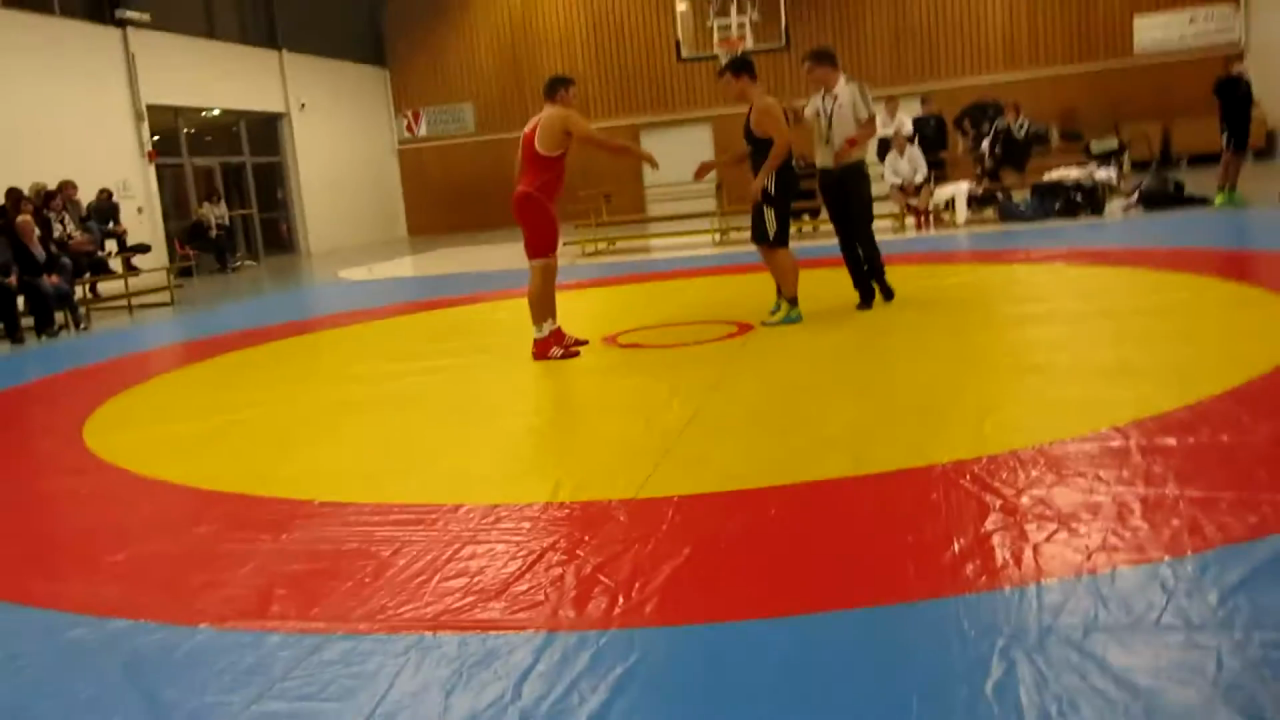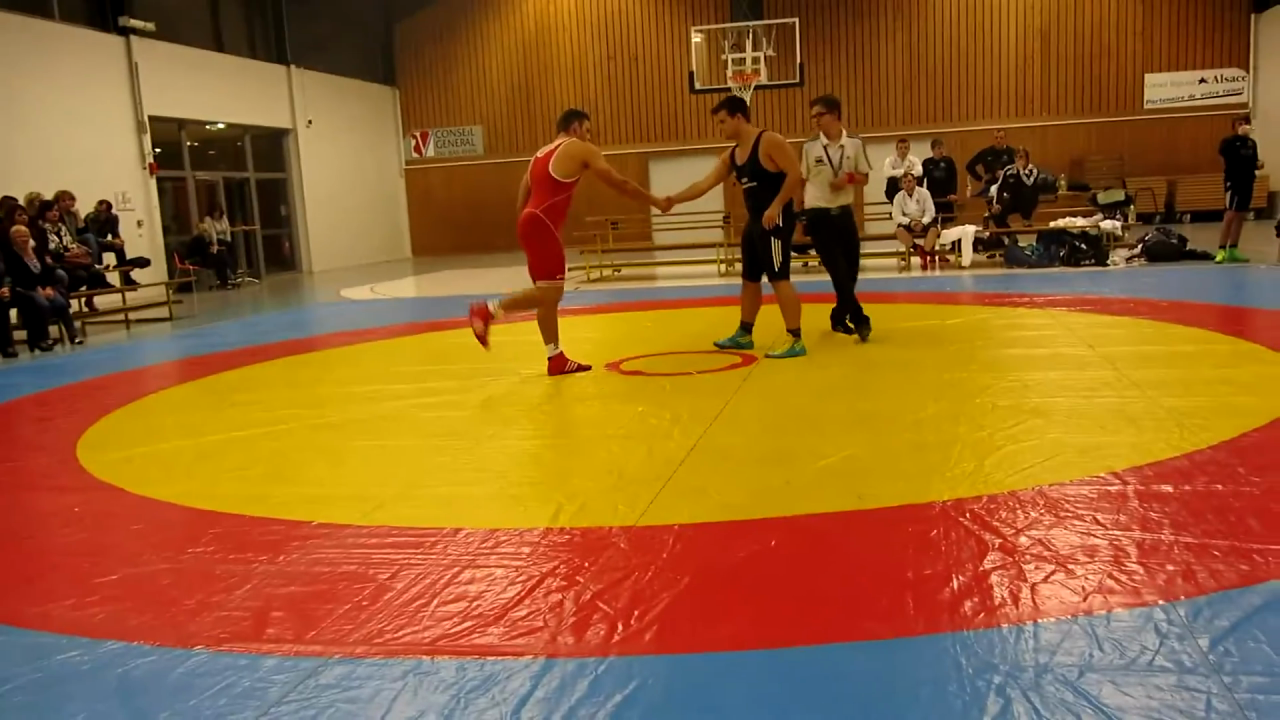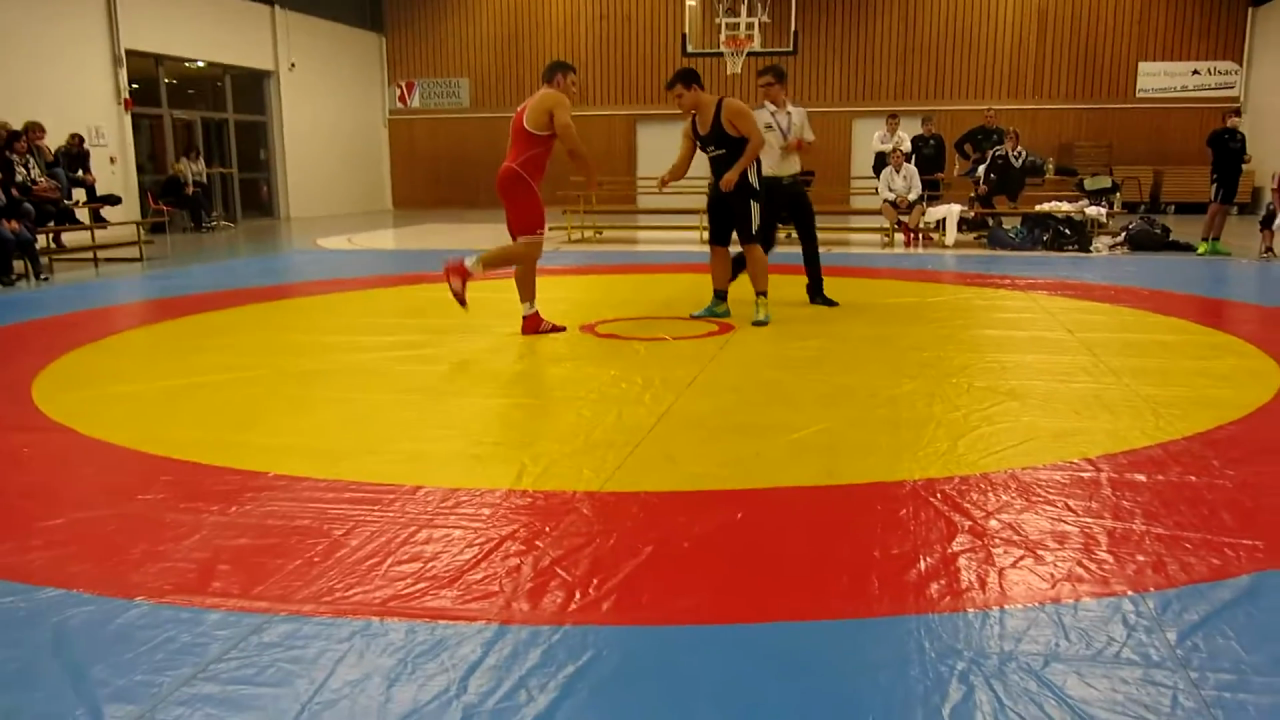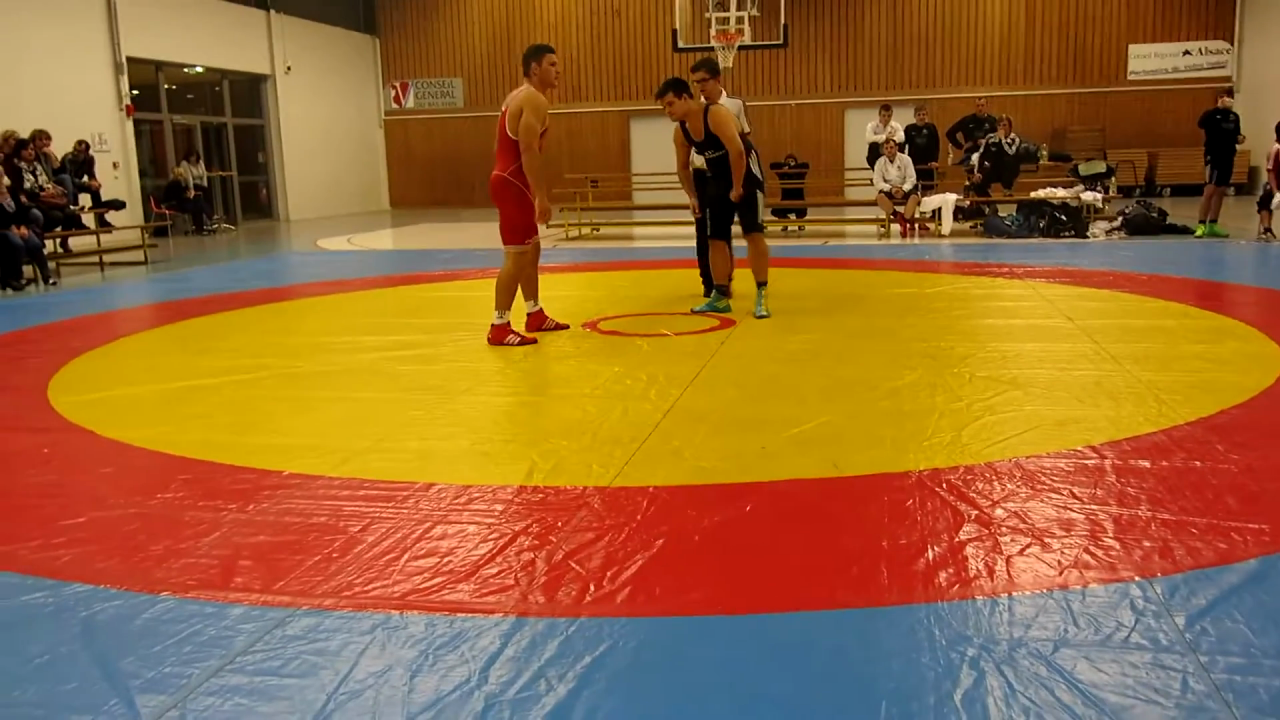
dt=0.4s
person 1, frame 1
left shoulder: (533, 124)
right shoulder: (563, 117)
right elbow: (604, 142)
right wrist: (641, 153)
left hip: (529, 200)
right hip: (535, 202)
left knee: (547, 270)
right knee: (542, 270)
left ankle: (553, 333)
right ankle: (543, 340)
person 1, frame 2
left shoulder: (542, 154)
right shoulder: (581, 149)
left elbow: (522, 199)
right elbow: (619, 183)
right wrist: (654, 201)
left hip: (534, 223)
right hip: (542, 226)
left knee: (549, 295)
right knee: (548, 294)
left ankle: (556, 359)
right ankle: (488, 311)
person 1, frame 3
left shoulder: (529, 106)
right shoulder: (556, 101)
right elbow: (572, 145)
right wrist: (590, 176)
left hip: (518, 180)
right hip: (520, 182)
left knee: (528, 252)
right knee: (529, 250)
left ankle: (530, 319)
right ankle: (466, 267)
person 1, frame 4
left shoulder: (517, 97)
right shoulder: (534, 100)
right elbow: (529, 150)
right wrist: (541, 196)
left hip: (507, 182)
right hip: (514, 185)
left knee: (531, 251)
right knee: (517, 257)
left ankle: (536, 316)
right ankle: (499, 329)
person 2, frame 1
left shoulder: (764, 105)
right shoulder: (756, 109)
left elbow: (783, 142)
right elbow: (749, 152)
left wrist: (761, 177)
right wrist: (715, 164)
left hip: (776, 183)
right hip: (771, 184)
left knee: (776, 245)
right knee: (763, 241)
left ankle: (791, 306)
right ankle: (784, 297)
person 2, frame 2
left shoulder: (770, 141)
right shoulder: (730, 156)
left elbow: (796, 174)
right elbow: (705, 184)
left wrist: (776, 206)
right wrist: (674, 199)
left hip: (776, 219)
right hip: (755, 220)
left knee: (779, 278)
right knee: (750, 279)
left ankle: (795, 340)
right ankle: (744, 334)
person 2, frame 3
left shoulder: (731, 108)
right shoulder: (690, 126)
left elbow: (757, 139)
right elbow: (682, 164)
left wrist: (735, 172)
right wrist: (669, 176)
left hip: (744, 181)
right hip: (720, 185)
left knee: (750, 243)
right knee: (717, 245)
left ankle: (761, 302)
right ankle: (719, 303)
person 2, frame 4
left shoulder: (716, 114)
right shoulder: (680, 132)
left elbow: (737, 150)
right elbow: (683, 168)
left wrist: (738, 186)
right wrist: (692, 197)
left hip: (746, 175)
right hip: (718, 179)
left knee: (754, 234)
right knee: (716, 239)
left ankle: (762, 295)
right ankle: (720, 297)
person 3, frame 1
left shoulder: (853, 91)
right shoulder: (815, 102)
left elbow: (870, 127)
left wrist: (850, 143)
left hip: (853, 170)
right hip: (827, 174)
left knee: (862, 229)
right knee: (845, 236)
left ankle: (879, 278)
right ankle: (865, 290)
person 3, frame 2
left shoulder: (855, 144)
right shoulder: (810, 148)
left elbow: (864, 178)
right elbow: (801, 182)
left wrist: (849, 178)
right wrist: (799, 214)
left hip: (844, 212)
right hip: (819, 215)
left knee: (851, 267)
right knee: (838, 269)
left ankle: (839, 317)
right ankle: (860, 320)
person 3, frame 3
left shoulder: (799, 114)
right shoulder: (754, 116)
left elbow: (809, 145)
left wrist: (798, 143)
left hip: (792, 182)
right hip: (766, 183)
left knee: (808, 236)
right knee: (766, 241)
left ankle: (816, 291)
right ankle: (725, 280)
person 3, frame 4
left shoulder: (735, 105)
left elbow: (745, 137)
right hip: (701, 173)
right knee: (703, 229)
left ankle: (725, 279)
right ankle: (709, 282)
